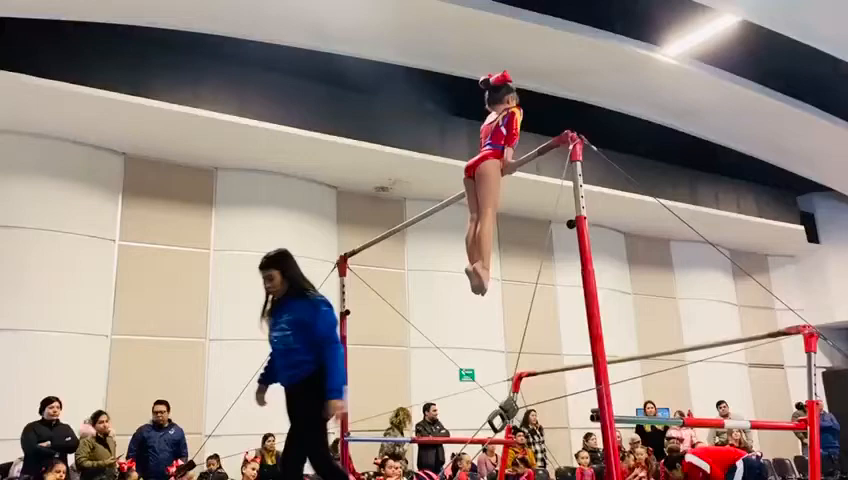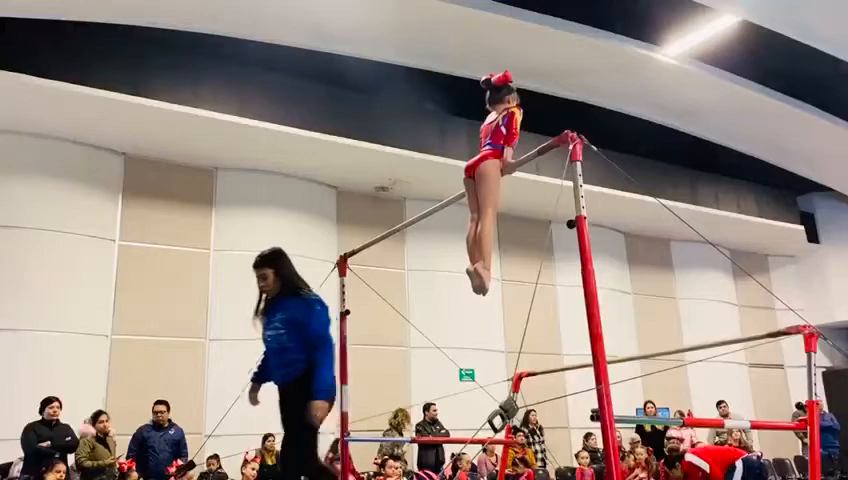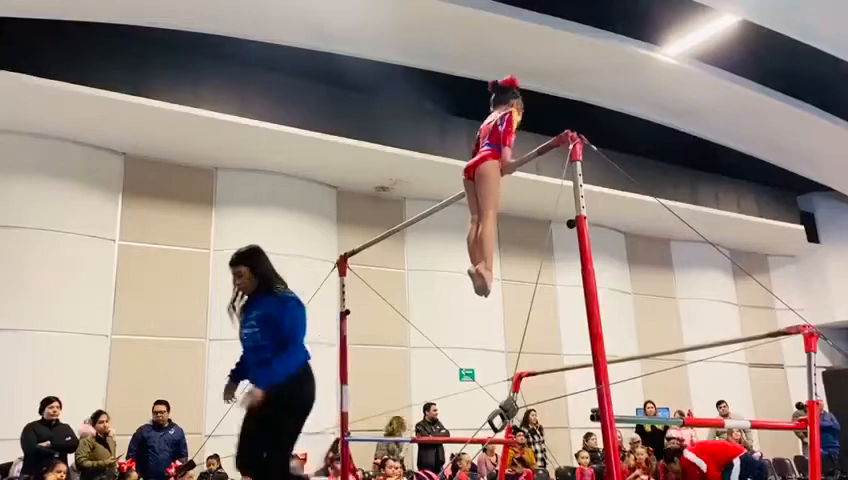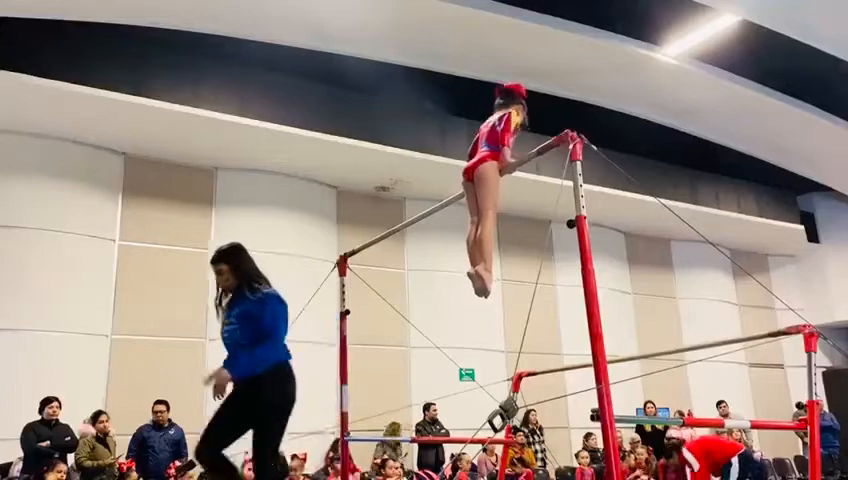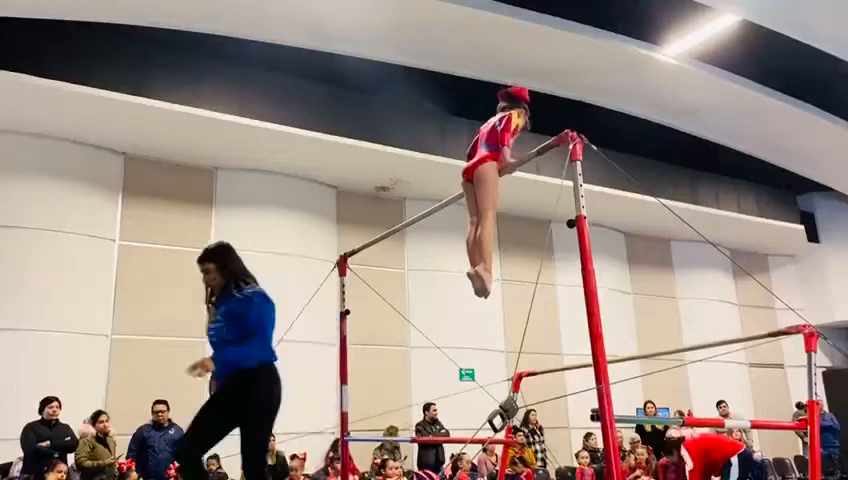
dt=0.1s
person 1, frame 1
left shoulder: (314, 305)
right shoulder: (277, 310)
left elbow: (332, 349)
left wrist: (335, 393)
right wrist: (265, 381)
left hip: (318, 389)
right hip: (296, 391)
left knee: (292, 460)
right knee: (319, 459)
person 1, frame 2
left shoulder: (308, 304)
right shoulder: (271, 308)
left elbow: (324, 350)
left wrist: (321, 395)
right wrist: (258, 380)
left hip: (311, 389)
right hip: (289, 389)
left knee: (290, 460)
right knee: (303, 460)
person 1, frame 3
left shoulder: (285, 302)
right shoulder: (249, 306)
left elbow: (294, 350)
left wrist: (262, 385)
right wrist: (235, 377)
left hip: (292, 387)
right hip: (268, 391)
person 1, frame 4
left shoulder: (266, 299)
right shoulder: (234, 304)
left elbow: (274, 346)
left wrist: (231, 371)
right wrist: (225, 372)
left hip: (272, 385)
right hip: (249, 387)
right knee: (205, 451)
person 1, frame 5
left shoulder: (252, 299)
right shoulder: (221, 304)
left elbow: (261, 344)
left wrist: (217, 361)
left hip: (257, 385)
right hip: (231, 387)
right knee: (186, 451)
person 2, frame 1
left shoulder: (488, 121)
right shoulder: (513, 113)
right elbow: (512, 133)
right wrist: (508, 152)
left hip: (472, 165)
right hip: (489, 163)
left knee: (475, 218)
right knee: (488, 214)
left ankle: (474, 265)
right ankle: (483, 266)
person 2, frame 2
left shoulder: (488, 121)
right shoulder: (512, 112)
right elbow: (512, 133)
right wrist: (508, 152)
left hip: (472, 165)
right hip: (489, 163)
left knee: (476, 218)
right knee: (488, 214)
left ankle: (475, 265)
right ankle: (484, 266)
person 2, frame 3
left shoulder: (488, 121)
right shoulder: (511, 112)
right elbow: (507, 132)
right wrist: (506, 154)
left hip: (471, 166)
right hip: (488, 163)
left knee: (476, 219)
right knee: (489, 215)
left ankle: (476, 265)
right ankle: (485, 267)
person 2, frame 4
left shoulder: (487, 123)
right shoulder: (511, 114)
right elbow: (505, 131)
right wrist: (506, 153)
left hip: (470, 167)
right hip: (487, 165)
left knee: (476, 220)
right knee: (488, 216)
left ankle: (476, 267)
right ankle: (485, 268)
person 2, frame 5
left shoulder: (487, 124)
right shoulder: (513, 116)
left elbow: (472, 150)
right elbow: (504, 130)
right wrist: (506, 152)
left hip: (469, 169)
right hip: (486, 165)
left knee: (475, 220)
right knee: (488, 216)
left ankle: (476, 266)
right ankle: (485, 268)
